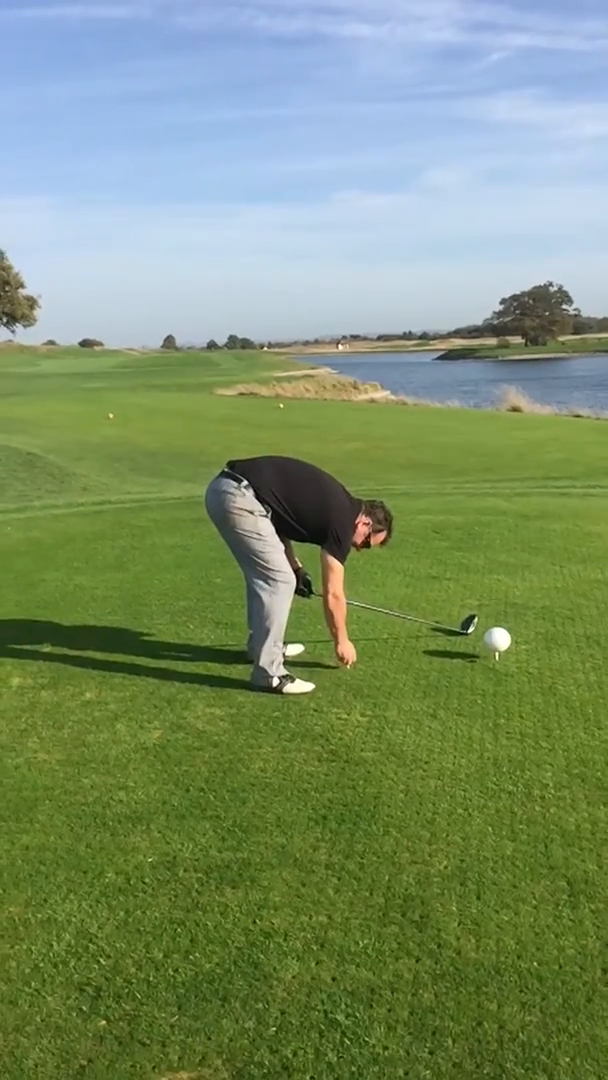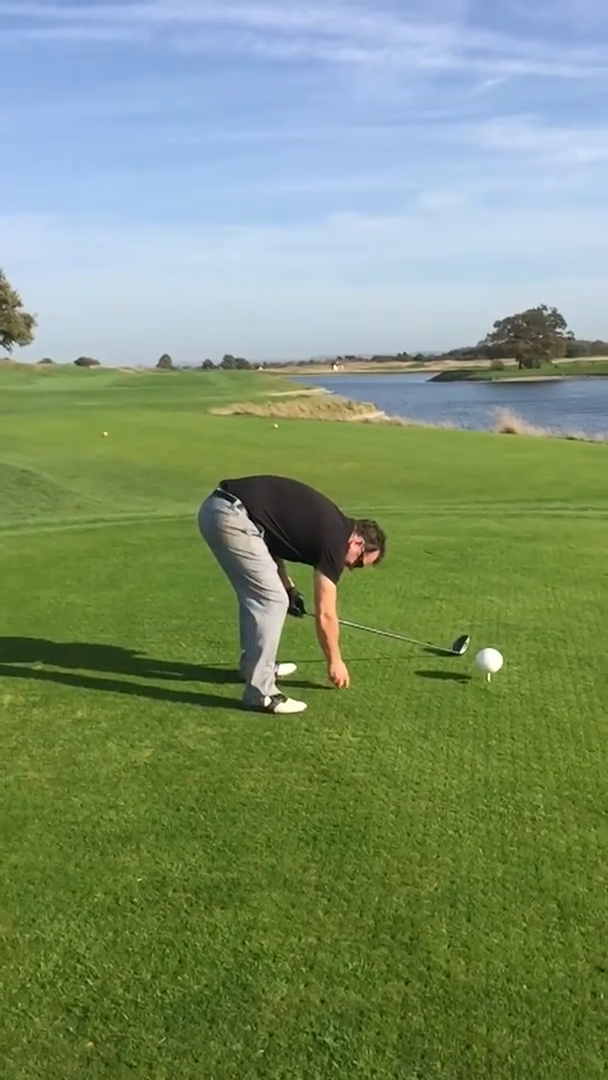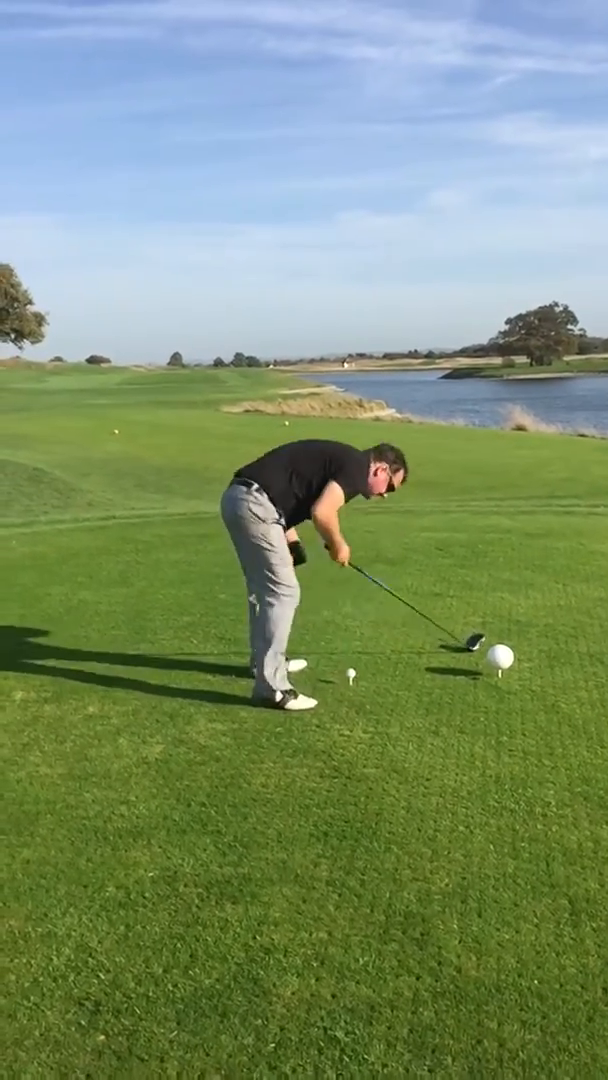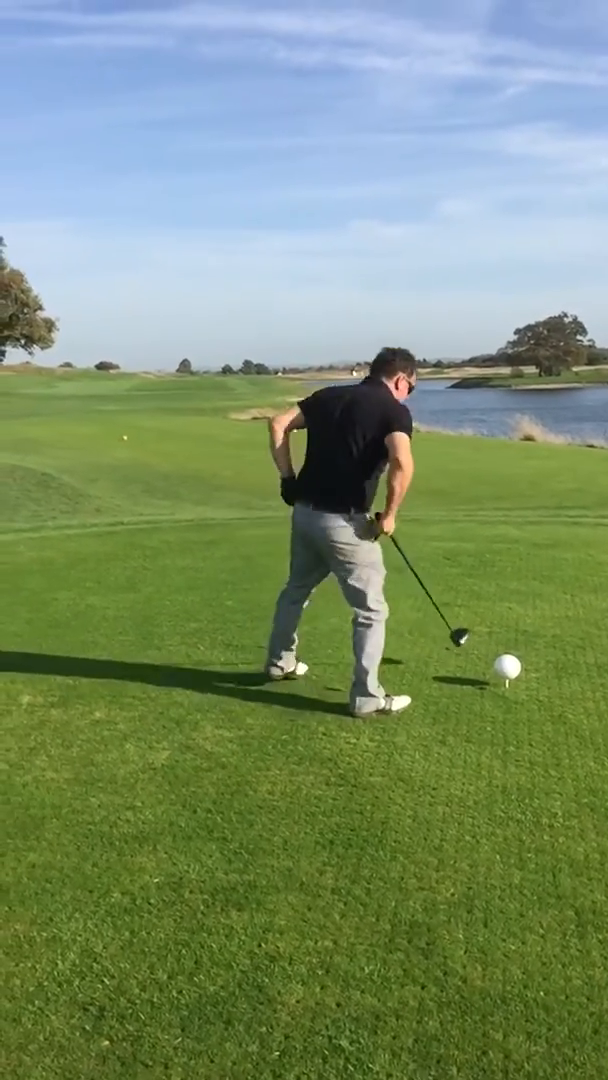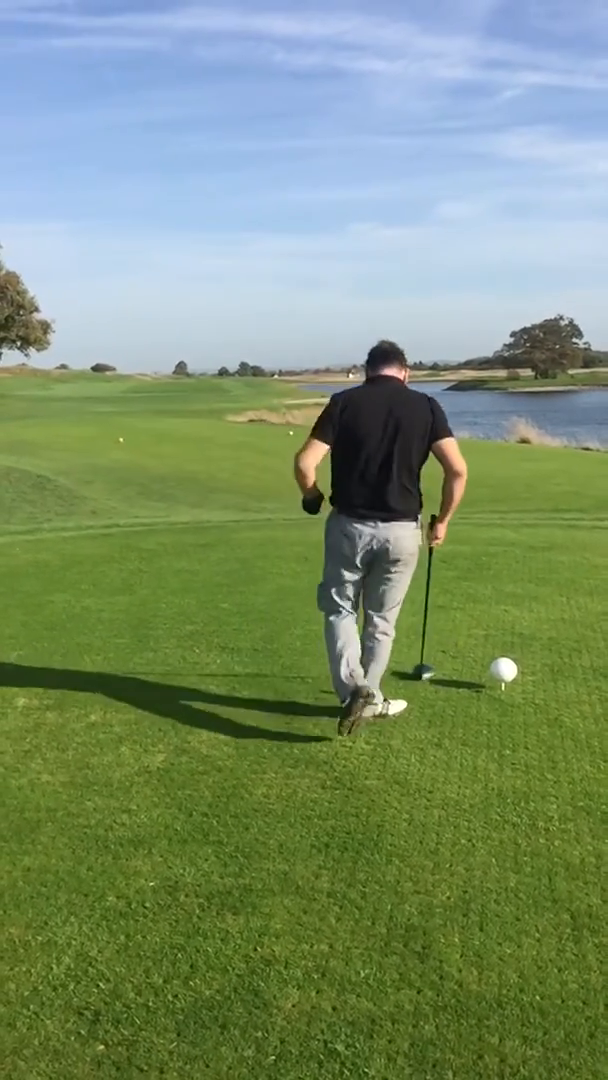
dt=0.4s
person 1, frame 1
left shoulder: (335, 503)
right shoulder: (341, 520)
right elbow: (333, 595)
left wrist: (295, 567)
right wrist: (342, 641)
left hip: (223, 488)
right hip: (239, 497)
left knee: (263, 574)
right knee: (279, 581)
left ankle: (261, 644)
right ankle: (268, 673)
person 1, frame 2
left shoulder: (329, 522)
right shoulder: (334, 539)
right elbow: (325, 614)
left wrist: (288, 588)
right wrist: (335, 662)
left hip: (215, 508)
right hip: (232, 517)
left knee: (256, 593)
right knee: (272, 600)
left ankle: (254, 663)
right ankle: (260, 691)
person 1, frame 3
left shoulder: (334, 456)
right shoulder: (355, 466)
right elbow: (322, 511)
left wrist: (289, 540)
right wrist: (339, 546)
left hip: (239, 497)
right hip: (255, 505)
left knee: (266, 586)
right knee: (283, 592)
left ankle: (265, 660)
right ankle: (270, 685)
person 1, frame 4
left shoulder: (328, 396)
right shoulder: (393, 410)
left elbow: (277, 425)
right elbow: (402, 463)
left wrist: (286, 476)
right wrist: (389, 513)
left hip: (306, 513)
right hip: (347, 522)
left knee: (297, 589)
right knee: (370, 611)
left ankle: (279, 661)
right ankle: (367, 697)
person 1, frame 5
left shoulder: (344, 402)
right shoulder: (425, 406)
left elbow: (304, 463)
right elbow: (457, 470)
left wrist: (311, 496)
right wrist: (442, 520)
left hip: (350, 526)
right hip: (400, 530)
left knee: (338, 610)
right knee: (380, 621)
left ankle: (351, 687)
right ankle: (370, 696)
